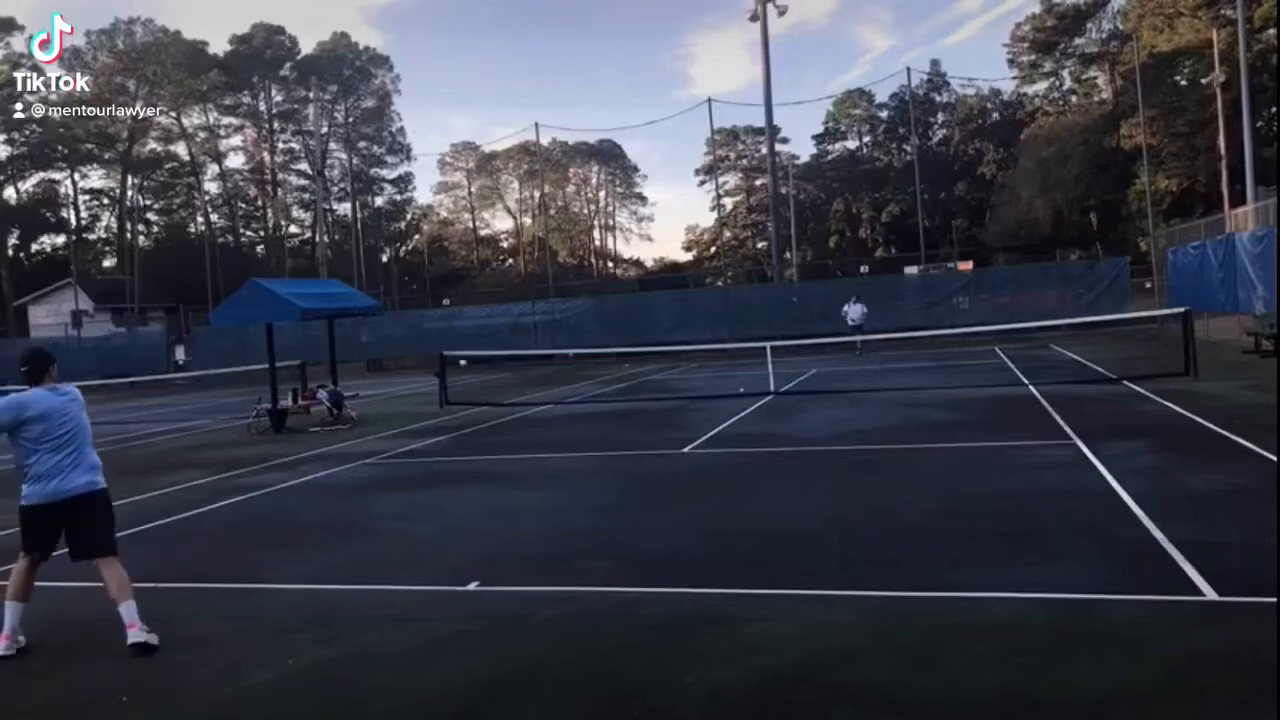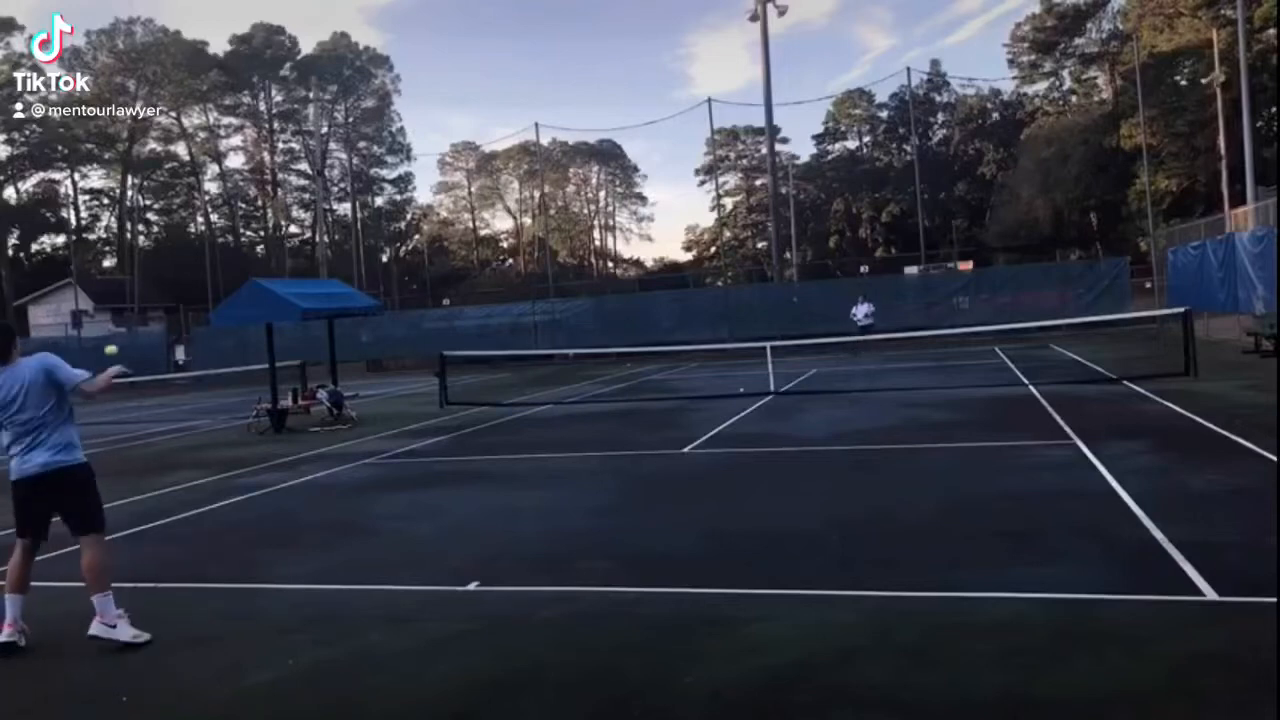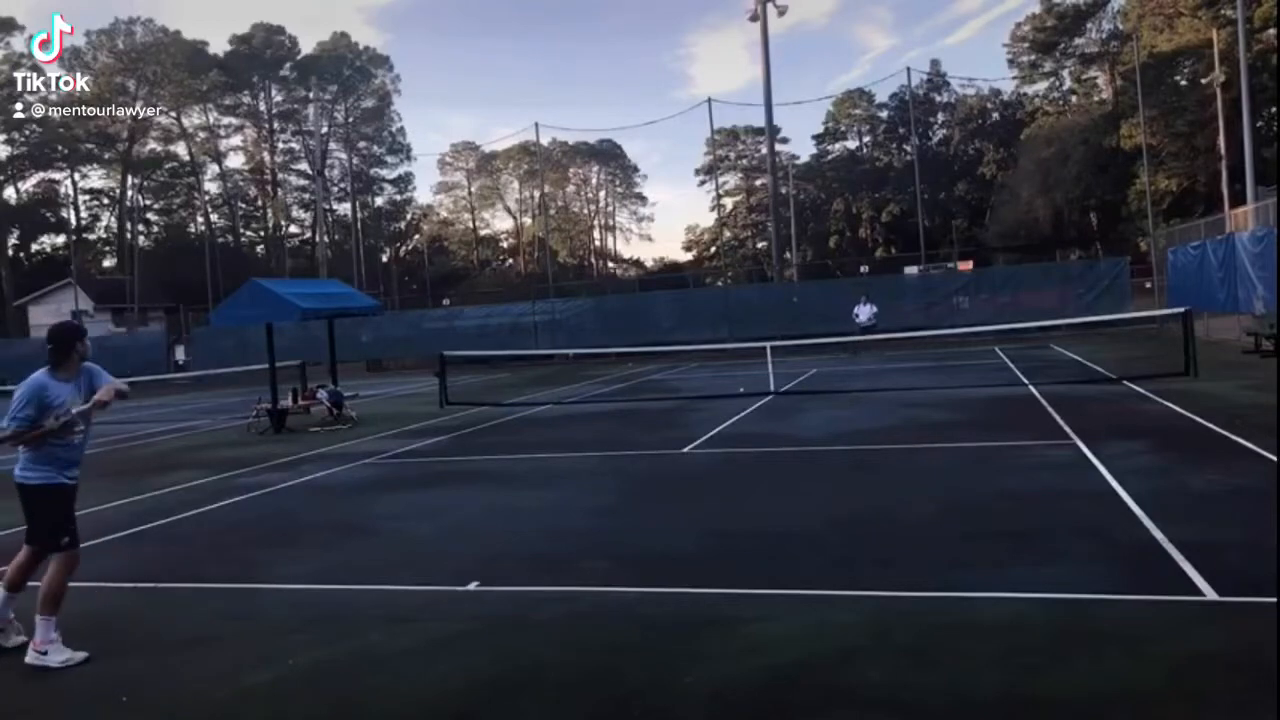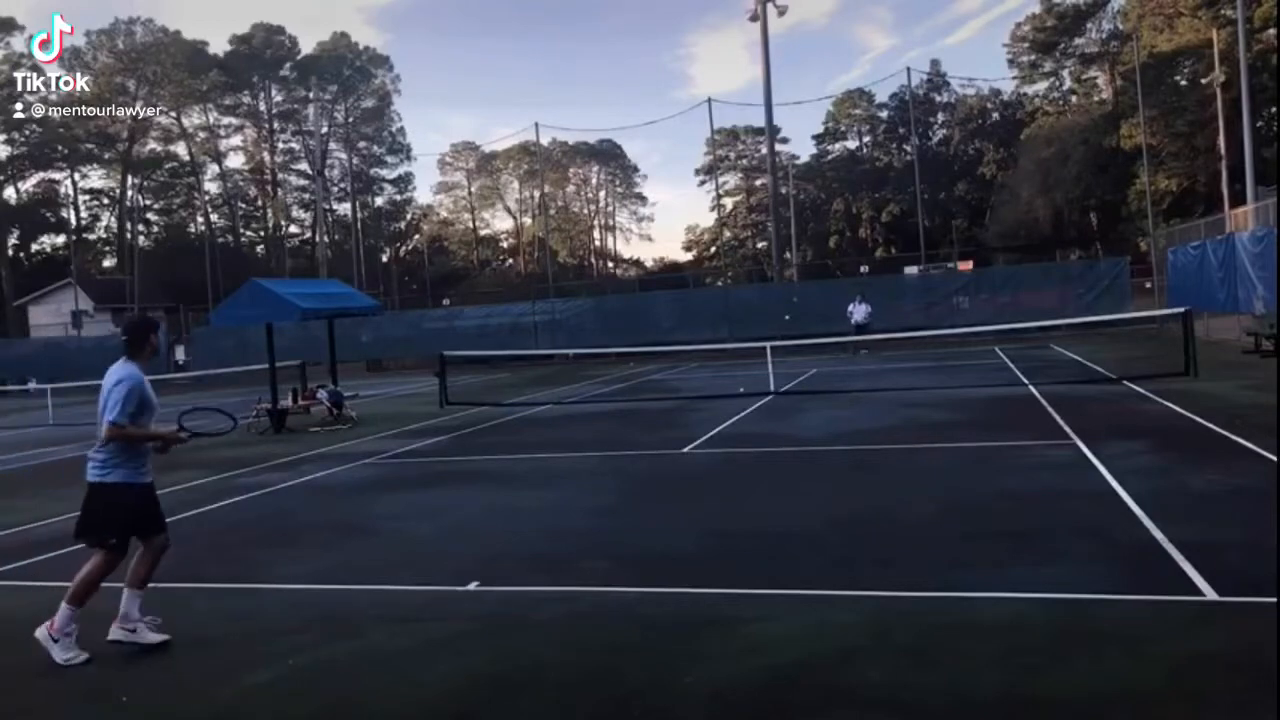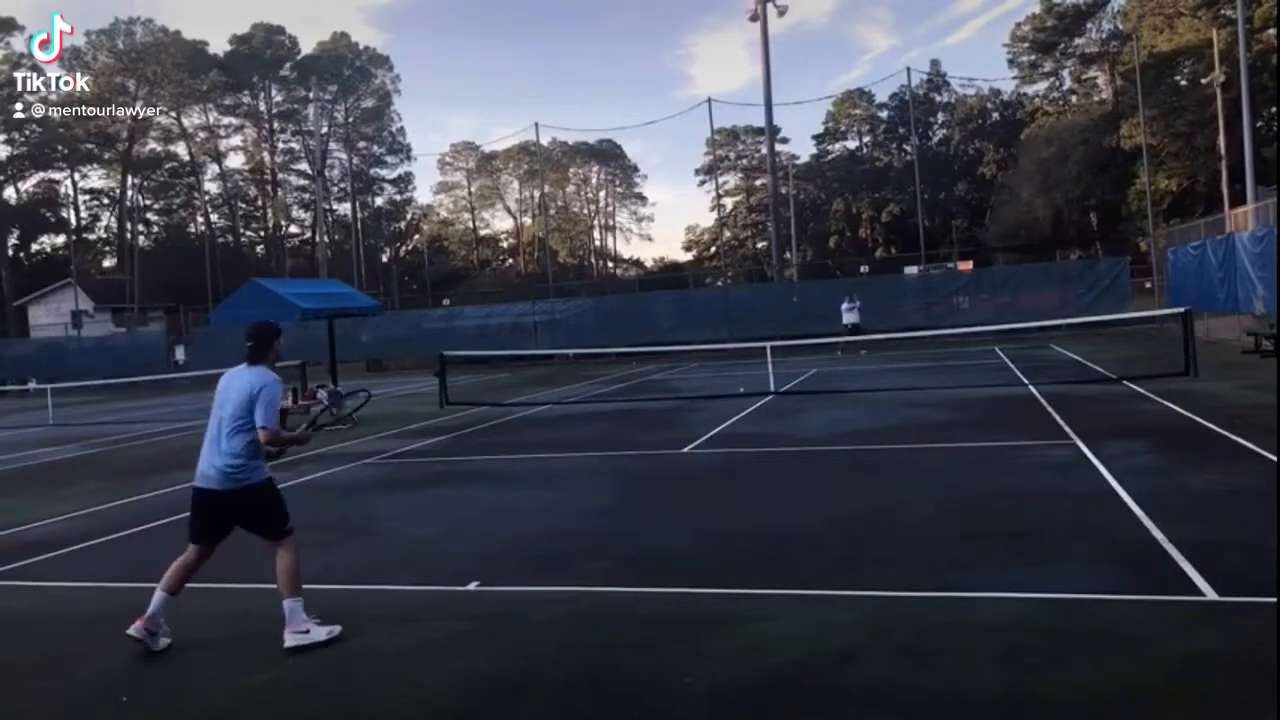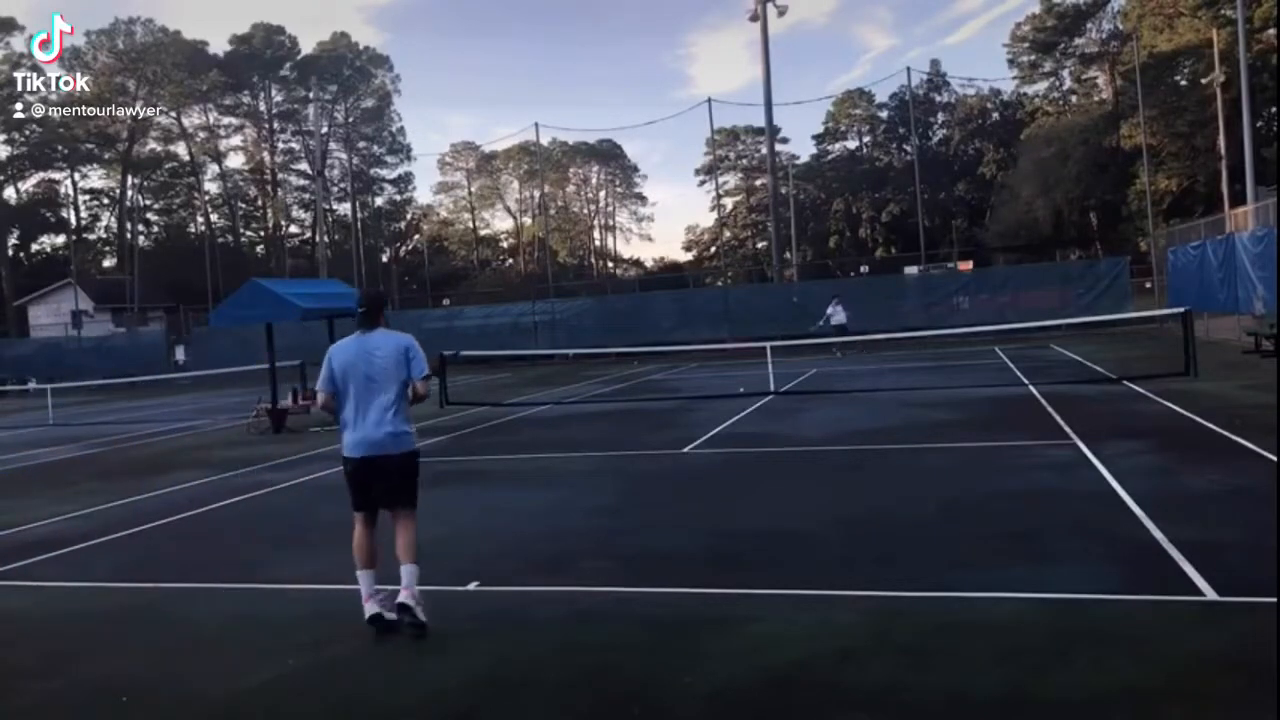
dt=0.4s
person 1, frame 1
right shoulder: (74, 395)
left hip: (39, 496)
right hip: (89, 490)
left knee: (28, 559)
right knee: (108, 560)
right ankle: (134, 627)
person 1, frame 2
right shoulder: (42, 363)
right elbow: (91, 387)
right wrist: (110, 374)
right hip: (64, 467)
right knee: (92, 538)
right ankle: (106, 618)
person 1, frame 3
left shoulder: (89, 373)
right shoulder: (35, 386)
left elbow: (120, 388)
left wrist: (107, 393)
right wrist: (55, 429)
left hip: (65, 478)
right hip: (41, 480)
left knee: (36, 550)
right knee: (67, 555)
right ankle: (43, 644)
person 1, frame 4
left shoulder: (124, 371)
right shoulder: (131, 378)
right elbow: (113, 431)
left wrist: (151, 438)
right wrist: (161, 437)
left hip: (129, 476)
right hip: (117, 478)
left knee: (158, 541)
right knee: (107, 557)
left ankle: (128, 622)
right ankle: (58, 630)
person 1, frame 5
left shoulder: (231, 376)
right shoulder: (268, 380)
right elbow: (267, 438)
right wrist: (291, 439)
left hip: (208, 478)
right hip: (243, 478)
left knee: (198, 551)
right knee: (286, 542)
left ankle: (149, 622)
right ankle: (298, 627)
person 1, frame 6
left shoulder: (338, 350)
right shoulder: (404, 342)
left elbow: (324, 402)
right elbow: (421, 392)
left hip: (356, 448)
right hip: (395, 444)
left knee: (364, 521)
right knee: (404, 517)
left ankle: (371, 603)
right ankle: (408, 593)
